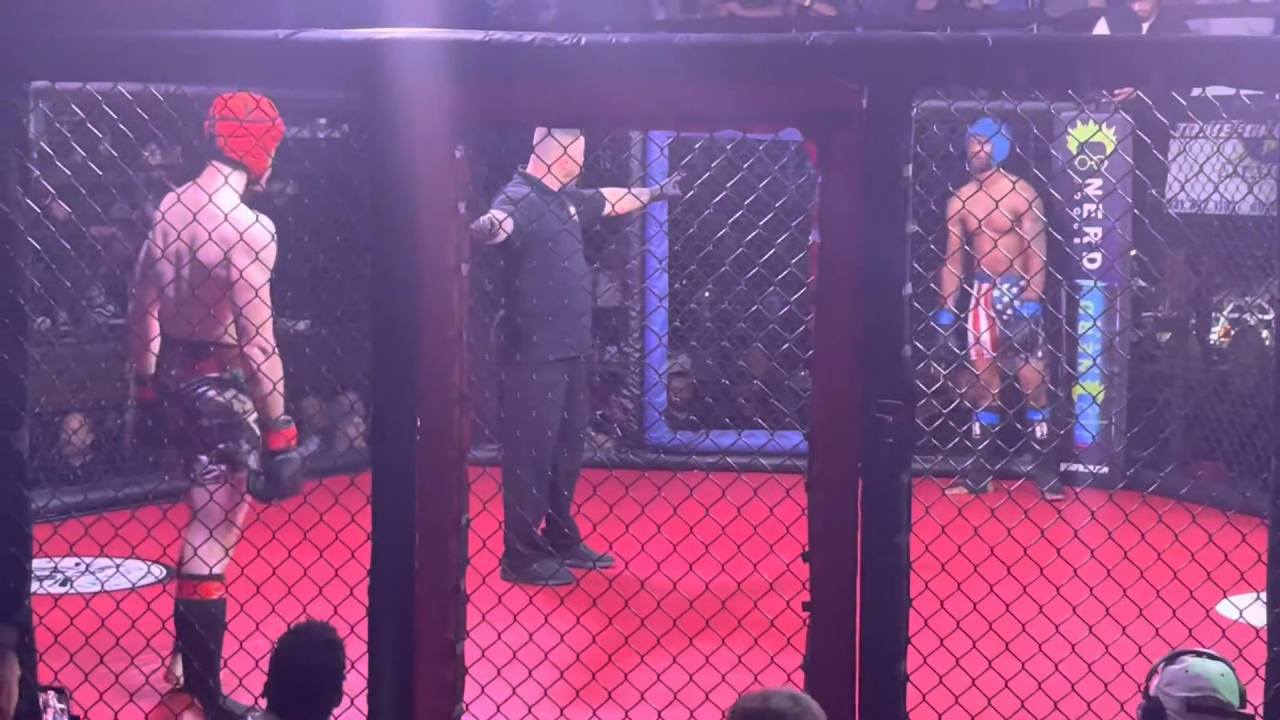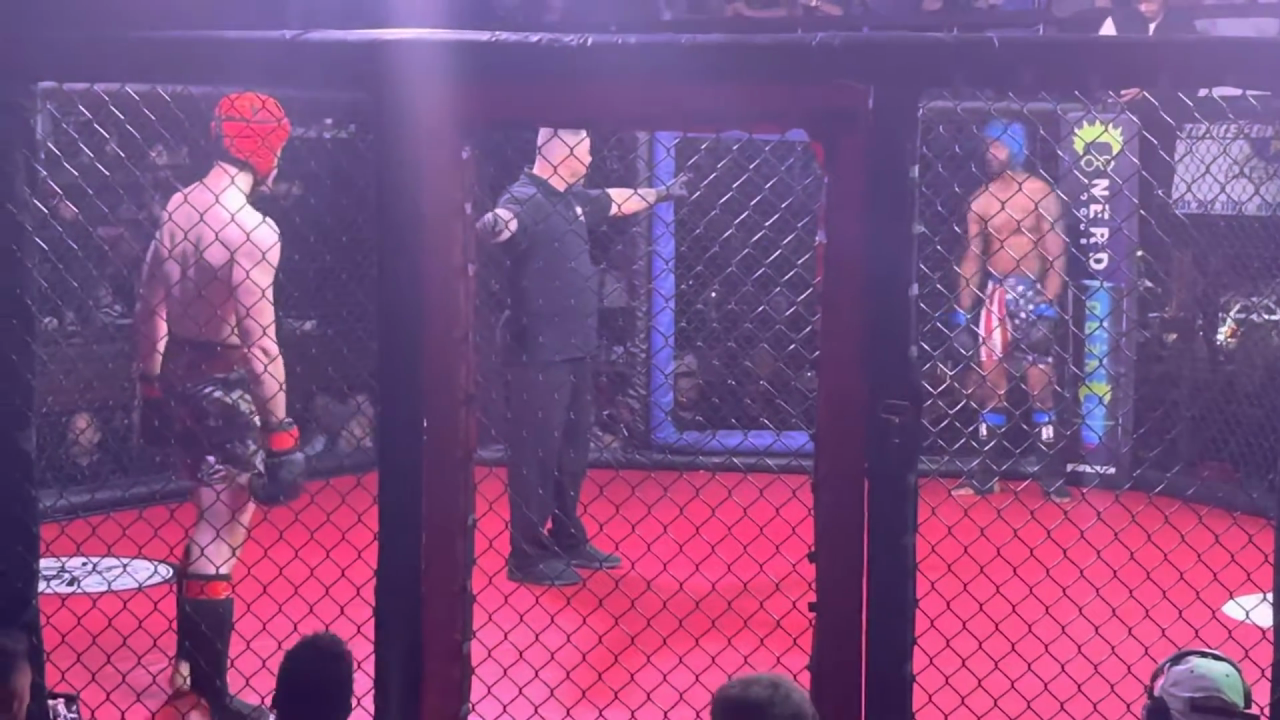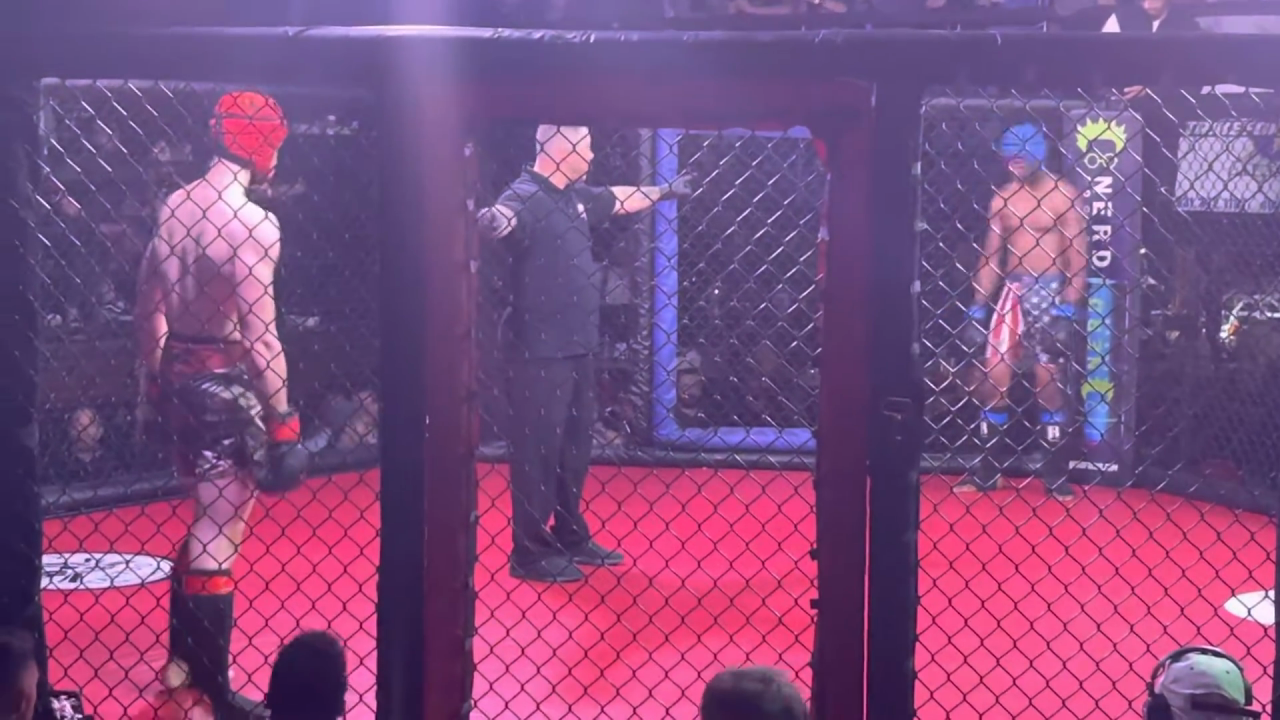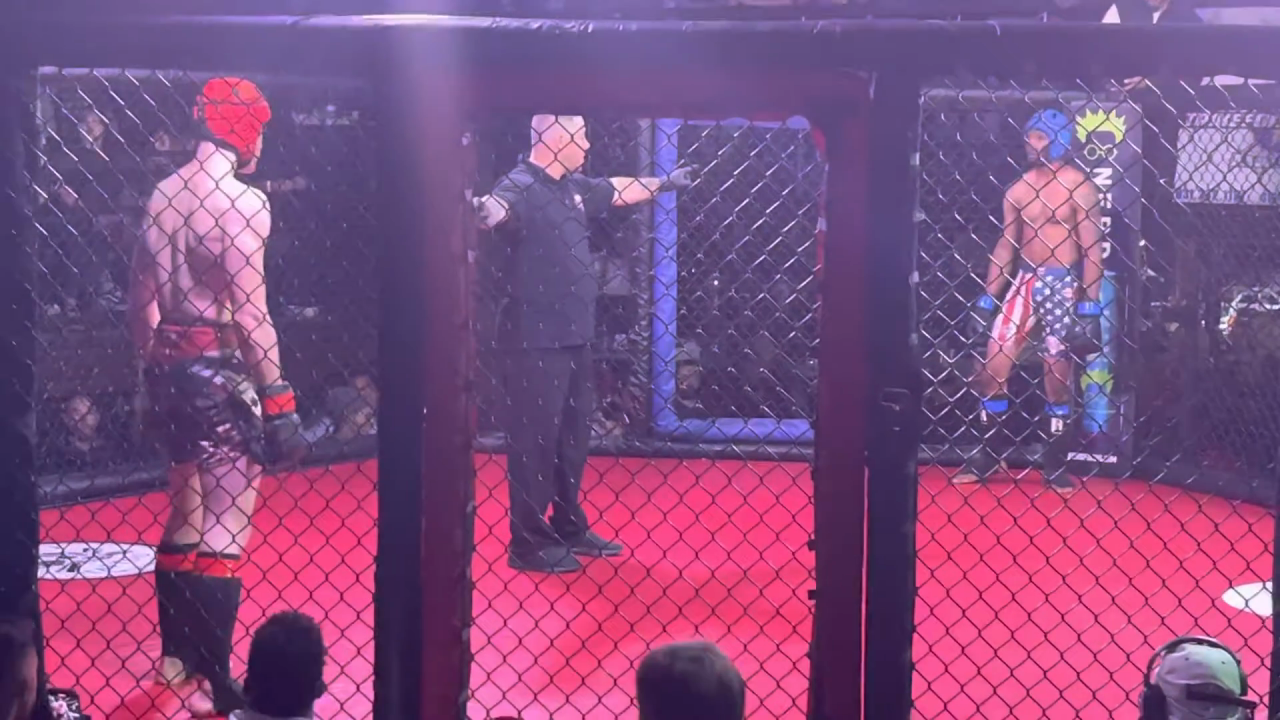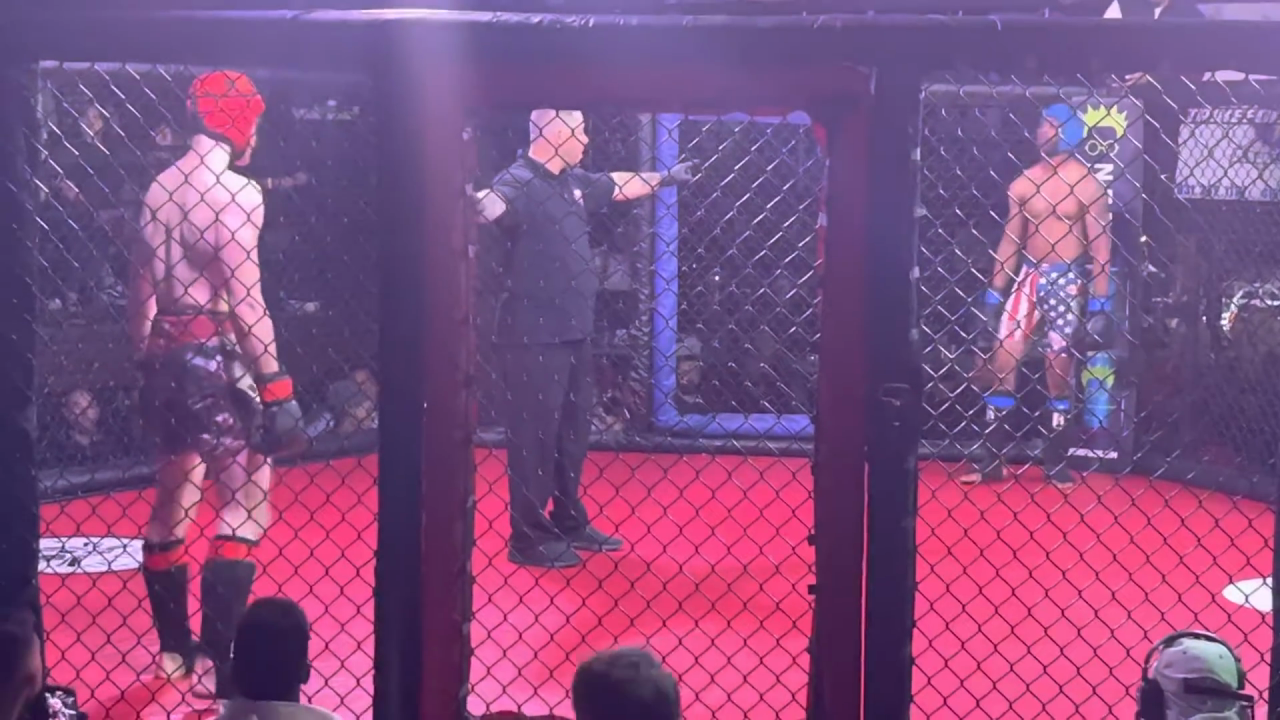
dt=0.2s
person 1, frame 1
left shoulder: (170, 206)
right shoulder: (248, 227)
left elbow: (142, 307)
right elbow: (257, 344)
left wrist: (145, 388)
right wrist: (279, 435)
left hip: (174, 378)
right hip: (219, 384)
left knee: (206, 529)
right knee: (212, 542)
left ankle: (187, 659)
person 1, frame 2
left shoulder: (177, 206)
right shoulder: (251, 228)
left elbow: (149, 307)
right elbow: (258, 345)
left wrist: (151, 384)
right wrist: (281, 436)
left hip: (179, 376)
right hip: (224, 384)
left knee: (211, 527)
right knee: (218, 542)
left ankle: (189, 660)
person 1, frame 3
left shoulder: (175, 205)
right shoulder: (251, 221)
left elbow: (149, 305)
right elbow: (258, 338)
left wrist: (155, 382)
right wrist: (283, 427)
left hip: (178, 375)
right hip: (223, 382)
left knee: (208, 522)
right knee: (218, 539)
left ankle: (183, 659)
person 1, frame 4
left shoulder: (164, 193)
right shoulder: (242, 201)
left elbow: (142, 294)
right elbow: (251, 314)
right wrist: (279, 402)
left hip: (169, 362)
right hip: (215, 366)
left knee: (188, 505)
right knee: (229, 521)
left ankle: (177, 652)
person 1, frame 5
left shoulder: (161, 186)
right shoulder: (237, 192)
left elbow: (142, 290)
right elbow: (246, 303)
left wrist: (147, 365)
right wrist: (276, 389)
left hip: (164, 354)
right hip: (212, 357)
left knee: (174, 503)
right knee: (248, 505)
left ankle: (174, 648)
right ankle: (214, 658)
person 2, frame 1
left shoulder: (566, 197)
right shoulder: (519, 198)
left elbow: (607, 201)
right elbow: (500, 220)
left wrist: (654, 193)
right wrist: (486, 227)
left hip: (570, 349)
right hip: (533, 354)
left knee: (566, 449)
right knee: (531, 452)
left ankle: (561, 540)
right ankle: (522, 554)
person 2, frame 2
left shoulder: (573, 198)
right shoulder: (525, 198)
left elbow: (615, 201)
right elbow: (506, 219)
left wrist: (661, 193)
right wrist: (491, 226)
left hip: (575, 349)
right hip: (539, 354)
left knee: (572, 450)
right knee: (537, 453)
left ankle: (568, 540)
right ankle: (528, 555)
person 2, frame 3
left shoulder: (576, 196)
right shoulder: (525, 195)
left elbow: (618, 199)
right elbow: (504, 216)
left wrist: (664, 191)
right wrist: (490, 221)
left hip: (577, 346)
right hip: (540, 351)
left knee: (575, 446)
right knee: (539, 450)
left ankle: (571, 537)
right ankle: (531, 551)
person 2, frame 4
left shoulder: (574, 186)
right shoulder: (520, 186)
left elbow: (618, 190)
right elbow: (497, 207)
left wrist: (665, 183)
right wrist: (483, 211)
left hip: (574, 337)
right hip: (536, 342)
left knee: (572, 438)
right knee: (535, 441)
left ankle: (569, 528)
right ankle: (529, 542)
person 2, frame 5
left shoulder: (574, 181)
right shoulder: (519, 181)
left elbow: (618, 186)
right elbow: (493, 203)
left wrist: (665, 178)
right wrist: (477, 205)
left hip: (574, 332)
right hip: (534, 337)
left knee: (572, 433)
right knee: (535, 436)
left ankle: (569, 523)
right ankle: (528, 537)
person 3, frame 1
left shoulder: (1023, 194)
right shoulder: (960, 200)
left elbow: (1038, 254)
right elbow: (953, 260)
left wrist: (1030, 307)
right wrist: (945, 315)
left hip: (1019, 292)
right hip: (982, 293)
left knee: (1033, 381)
right knee: (984, 383)
left ankle: (1045, 470)
right ankle: (980, 470)
person 3, frame 2
left shoulder: (1042, 195)
right shoulder: (980, 201)
left elbow: (1056, 256)
right elbow: (971, 260)
left wrist: (1047, 311)
right wrist: (962, 315)
left hip: (1033, 293)
right hip: (995, 293)
left knee: (1041, 383)
right knee: (990, 383)
left ankle: (1051, 473)
right ankle: (985, 473)
person 3, frame 3
left shoulder: (1065, 196)
right shoulder: (1002, 199)
left elbow: (1077, 258)
right elbow: (990, 257)
left wrist: (1068, 312)
right wrist: (977, 311)
left hip: (1050, 292)
right hip: (1012, 291)
left knee: (1051, 383)
right knee: (993, 379)
left ankle: (1055, 473)
right ankle: (987, 469)
person 3, frame 4
left shoulder: (1080, 188)
right shoulder: (1018, 189)
left elbow: (1093, 251)
right elbow: (1004, 248)
left wrist: (1089, 310)
right wrist: (986, 301)
left hip: (1062, 286)
right hip: (1023, 282)
left knee: (1057, 376)
right knee: (993, 367)
left ankle: (1054, 465)
right ankle: (988, 457)
person 3, frame 5
left shoulder: (1087, 184)
right shoulder: (1022, 183)
left elbow: (1100, 248)
left wrist: (1100, 306)
right wrist: (993, 297)
left hip: (1067, 282)
right hip: (1028, 278)
left knee: (1060, 372)
right knee: (1002, 363)
left ankle: (1056, 461)
right ankle: (992, 459)
